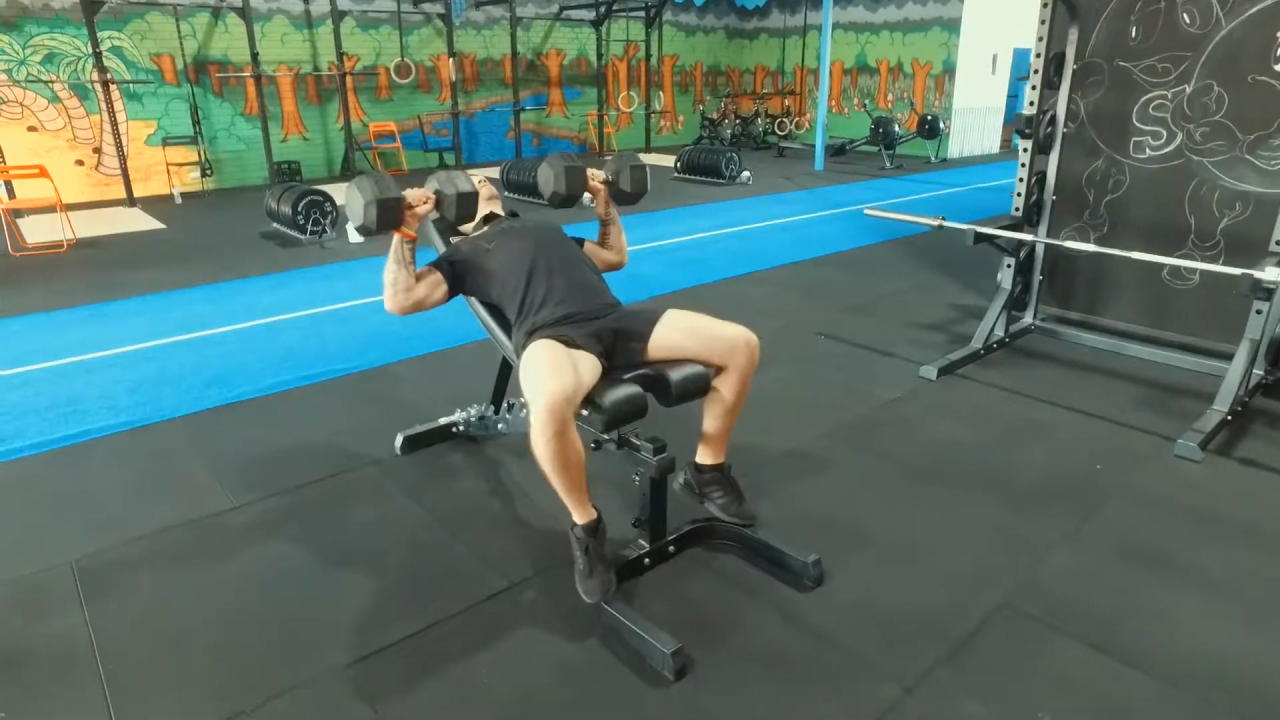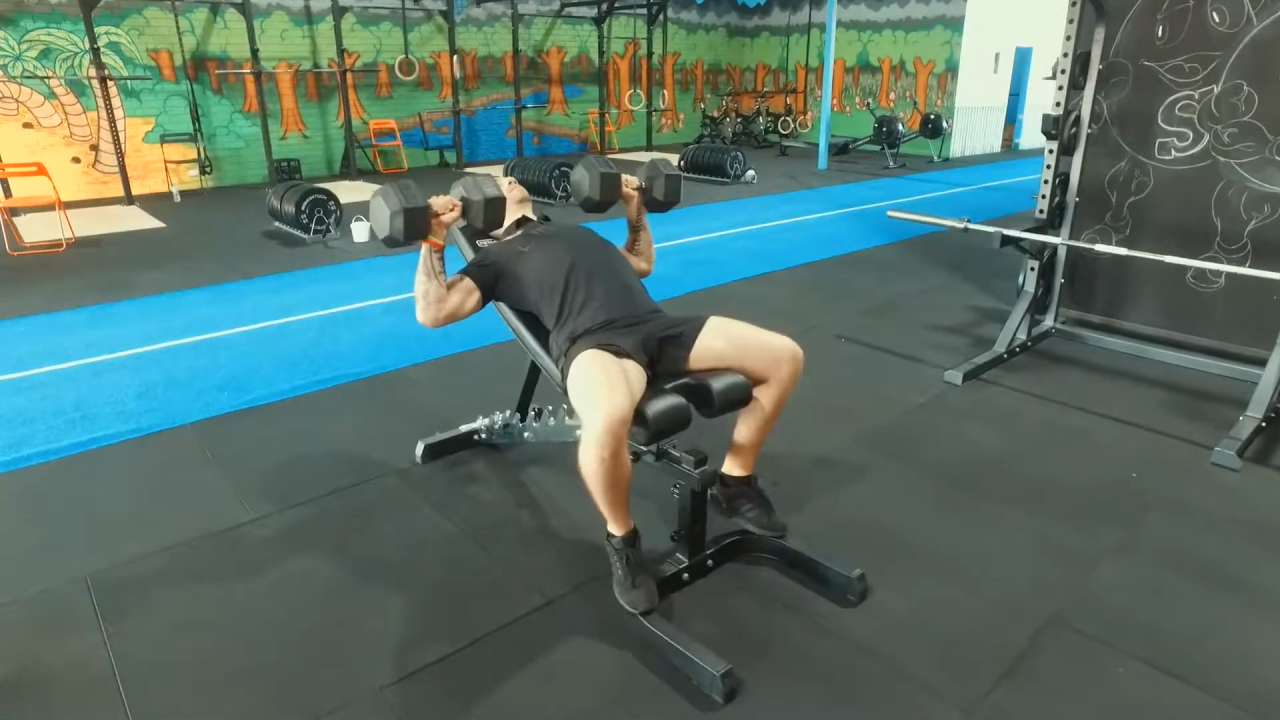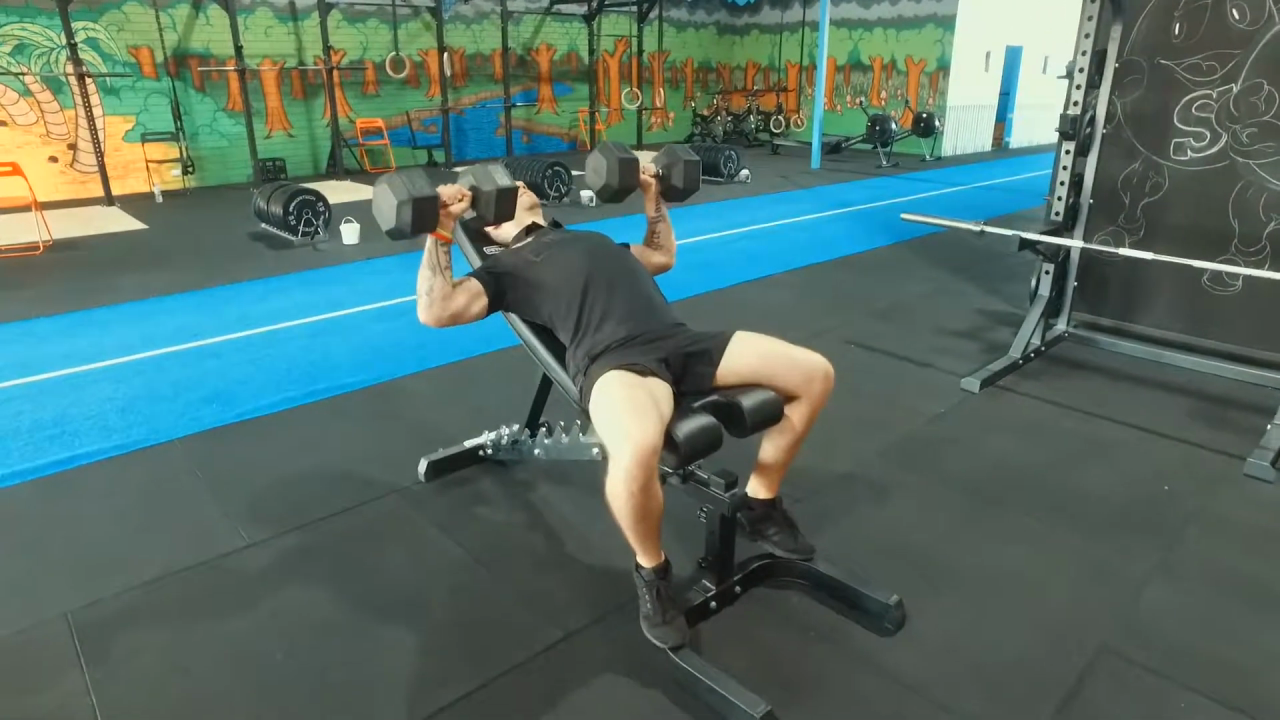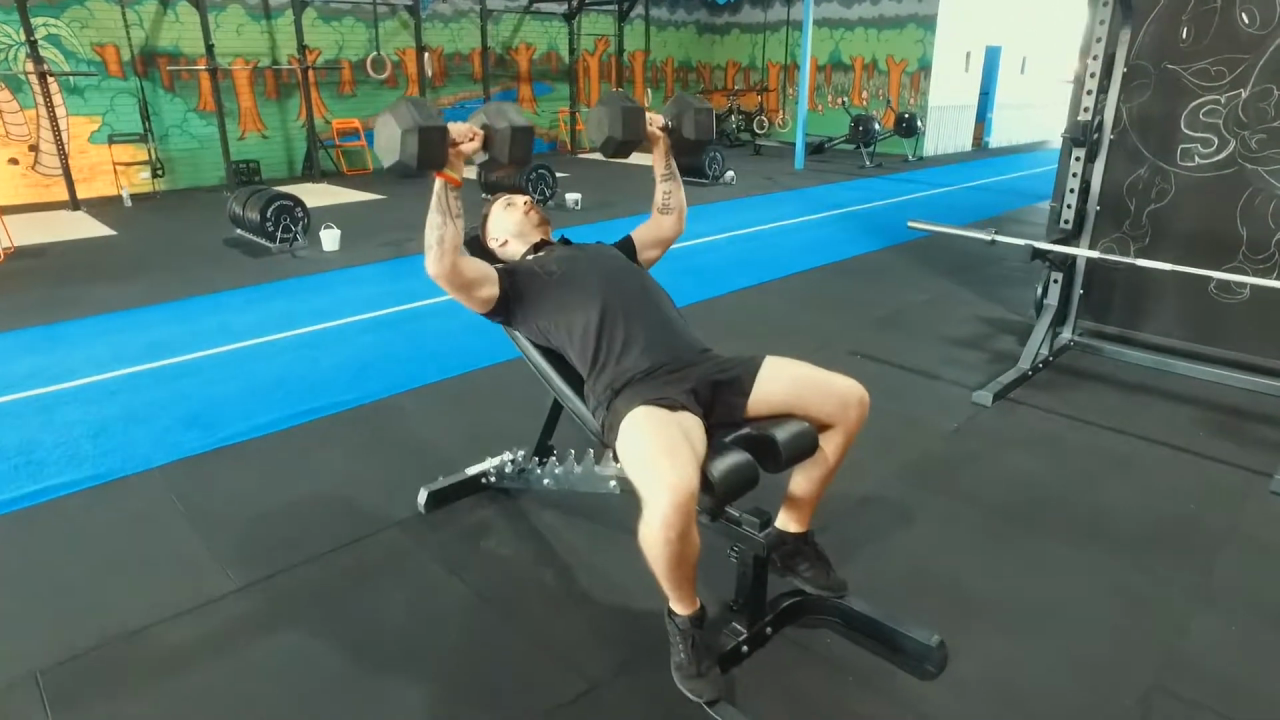
dt=0.5s
person 1, frame 1
left shoulder: (544, 227)
right shoulder: (464, 253)
left elbow: (615, 256)
right elbow: (400, 300)
left wrist: (603, 200)
right wrist: (407, 228)
left hip: (618, 319)
right hip: (554, 333)
left knee: (741, 345)
right knee: (551, 403)
left ankle: (707, 471)
right ankle: (586, 527)
person 1, frame 2
left shoulder: (575, 230)
right shoulder: (496, 257)
left elbow: (642, 265)
right elbow: (432, 312)
left wrist: (634, 208)
right wrist: (434, 236)
left hip: (659, 325)
right hip: (593, 340)
left knee: (786, 358)
right knee: (607, 421)
left ankle: (734, 482)
right ankle: (622, 540)
person 1, frame 3
left shoulder: (590, 239)
right shoulder: (506, 265)
left elbow: (663, 256)
right elbow: (434, 311)
left wrist: (652, 197)
right wrist: (441, 229)
left hip: (682, 340)
right hip: (613, 357)
left knee: (815, 375)
right knee: (637, 451)
left ankle: (759, 504)
right ankle: (651, 572)
person 1, frame 4
left shoulder: (604, 253)
right shoulder: (510, 283)
left elbow: (670, 222)
right elbow: (445, 268)
left wrist: (661, 153)
right wrist: (450, 174)
left hip: (705, 368)
right hip: (636, 392)
left knee: (849, 401)
right knee: (674, 497)
left ankle: (789, 537)
right ankle: (686, 618)
